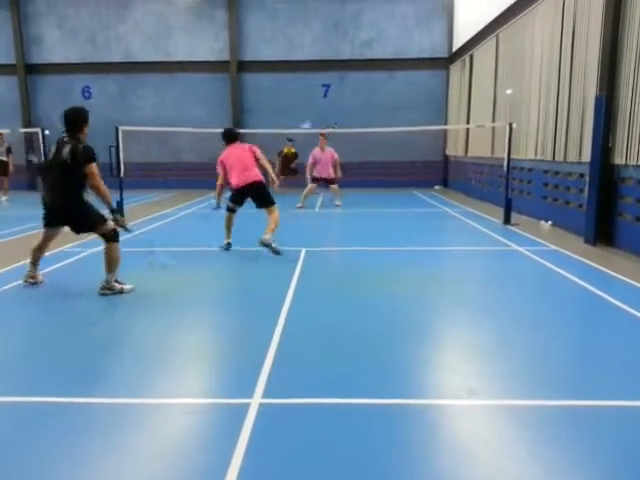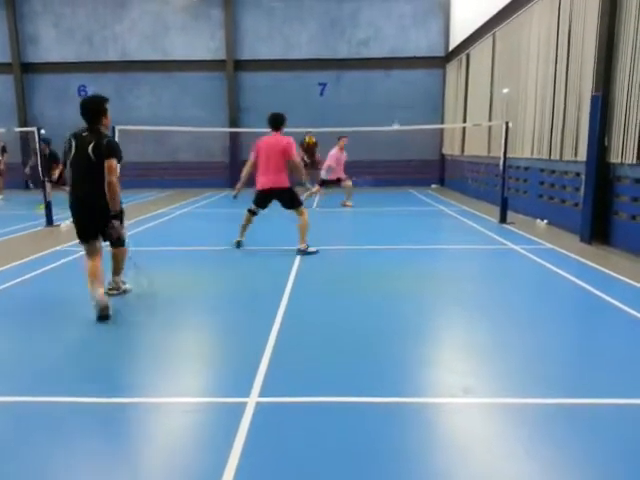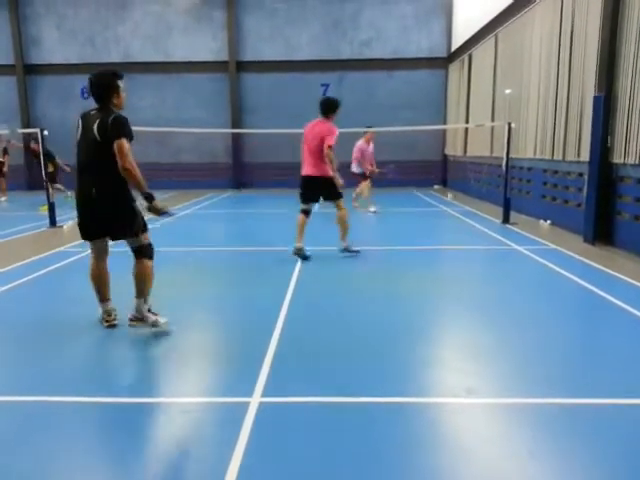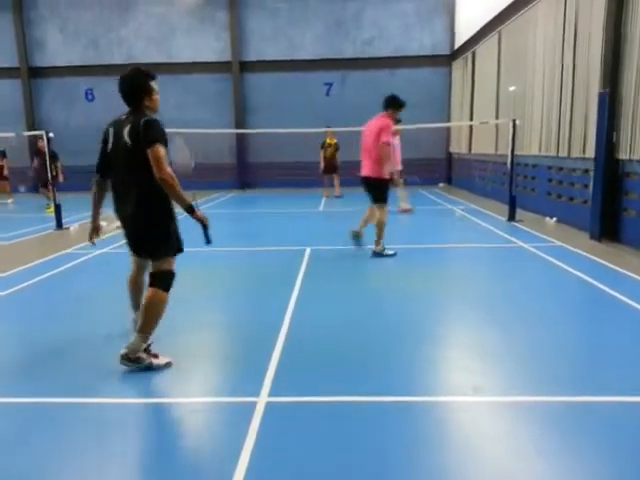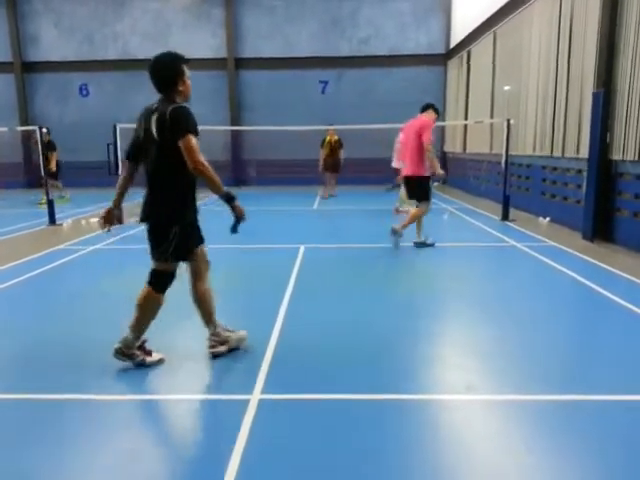
dt=0.4s
person 1, frame 1
left shoulder: (56, 145)
right shoulder: (84, 150)
left elbow: (46, 175)
right elbow: (96, 184)
right wrist: (113, 211)
left hip: (51, 203)
right hip: (71, 203)
left knee: (47, 237)
right knee: (111, 233)
left ankle: (32, 274)
right ankle: (110, 283)
person 1, frame 2
left shoulder: (72, 140)
right shoulder: (108, 144)
right elbow: (111, 181)
right wrist: (116, 216)
left hip: (79, 206)
right hip: (103, 205)
left knee: (93, 255)
right knee: (117, 239)
left ankle: (99, 295)
right ankle: (116, 282)
person 1, frame 3
left shoulder: (83, 119)
right shoulder: (117, 122)
right elbow: (126, 165)
right wrist: (149, 198)
left hip: (86, 199)
right hip: (115, 197)
left knee: (98, 255)
right knee: (143, 250)
left ankle: (107, 312)
right ankle: (141, 311)
person 1, frame 4
left shoulder: (112, 129)
right shoulder: (149, 125)
left elbow: (101, 178)
right elbow: (163, 175)
left wrist: (95, 218)
right wrist: (191, 209)
left hip: (127, 211)
right hip: (154, 211)
left knee: (140, 264)
right knee: (162, 276)
left ankle: (138, 317)
right ankle: (136, 350)
person 1, frame 5
left shoulder: (149, 114)
right shoulder: (178, 113)
left elbow: (131, 164)
right elbow: (196, 164)
left wrist: (116, 205)
right wrist: (229, 199)
left hip: (163, 206)
right hip: (173, 209)
left knee: (200, 267)
right knee: (162, 276)
left ankle: (216, 335)
right ankle: (129, 345)
person 2, frame 1
left shoulder: (223, 156)
right shoulder: (248, 146)
left elbow: (221, 182)
right elbow: (261, 158)
left wrist: (218, 201)
right wrist: (272, 175)
left hip: (239, 185)
right hip: (256, 181)
left knee: (230, 211)
right knee: (274, 212)
left ankle: (227, 242)
right ankle: (268, 238)
person 2, frame 2
left shoulder: (260, 142)
right shoulder: (288, 141)
left elbow: (250, 165)
right elbow: (296, 162)
left wrist: (240, 184)
right wrist: (305, 180)
left hip: (263, 186)
right hip: (282, 185)
left knee: (251, 212)
right knee: (302, 213)
left ankle: (240, 239)
right ankle: (302, 246)
person 2, frame 3
left shoulder: (309, 126)
right shoulder: (330, 129)
right elbow: (327, 153)
right wrist: (336, 176)
left hip: (307, 174)
right hip: (323, 175)
left knee: (305, 210)
right knee: (341, 207)
left ankle: (299, 246)
right ankle: (345, 244)
person 2, frame 4
left shoulder: (370, 123)
right shoulder: (386, 123)
right elbow: (385, 149)
left hip: (366, 173)
right hip: (377, 174)
left knee: (377, 206)
right knee: (381, 209)
left ankle: (359, 230)
right ankle: (378, 248)
person 2, frame 5
left shoulder: (409, 124)
right shoulder: (426, 122)
left elbow: (403, 149)
right elbow: (427, 147)
left wrist: (403, 170)
right wrist: (436, 168)
left hip: (408, 171)
right hip: (419, 172)
left knee: (421, 205)
right knee: (424, 207)
left ankle: (419, 239)
right ankle: (398, 229)
